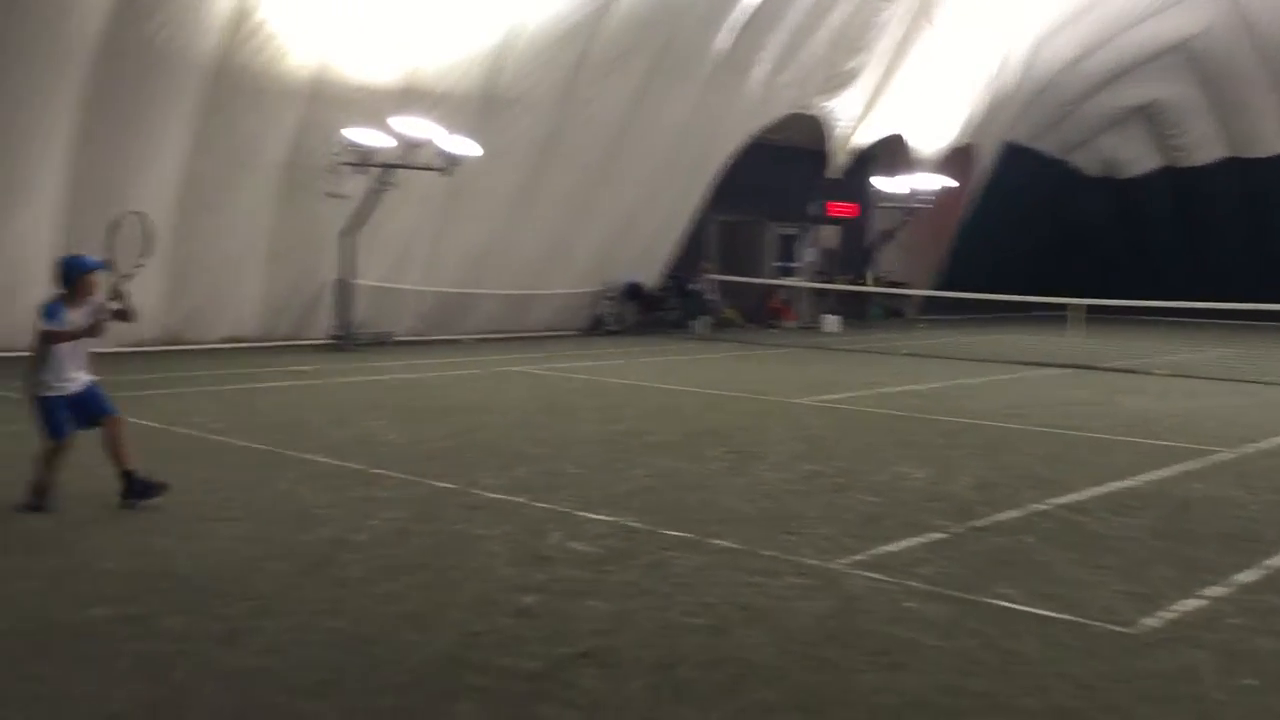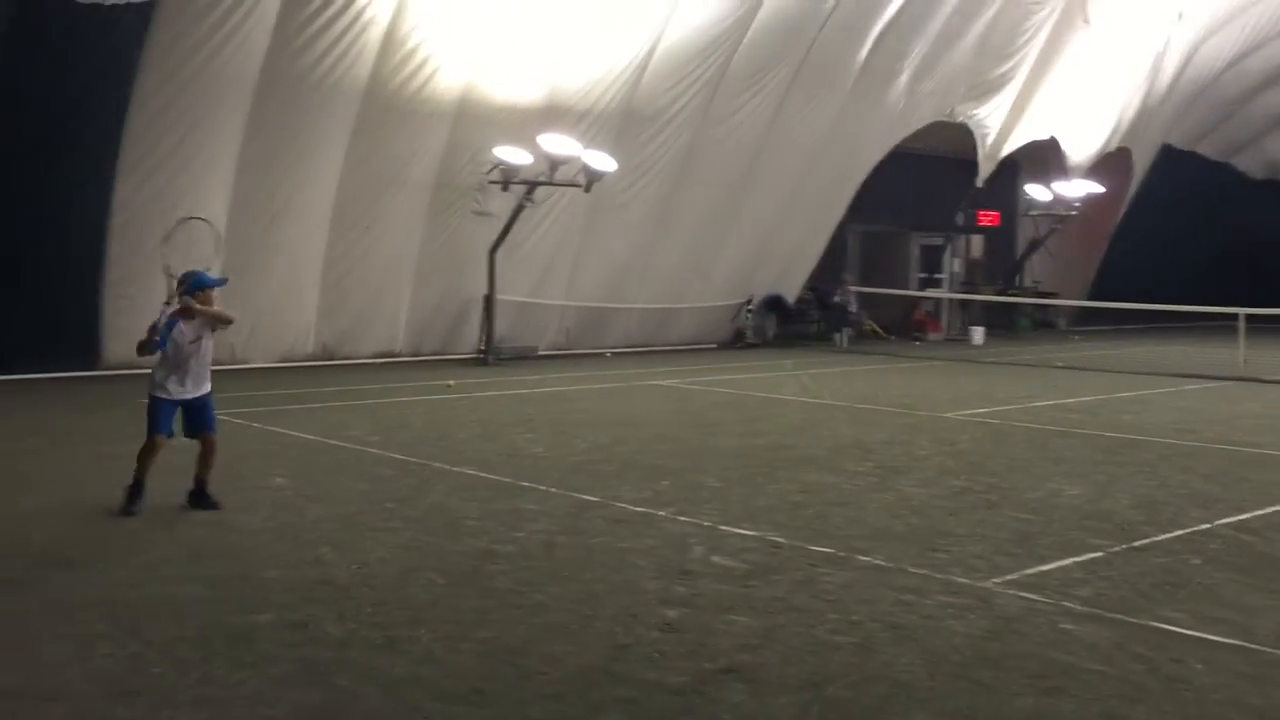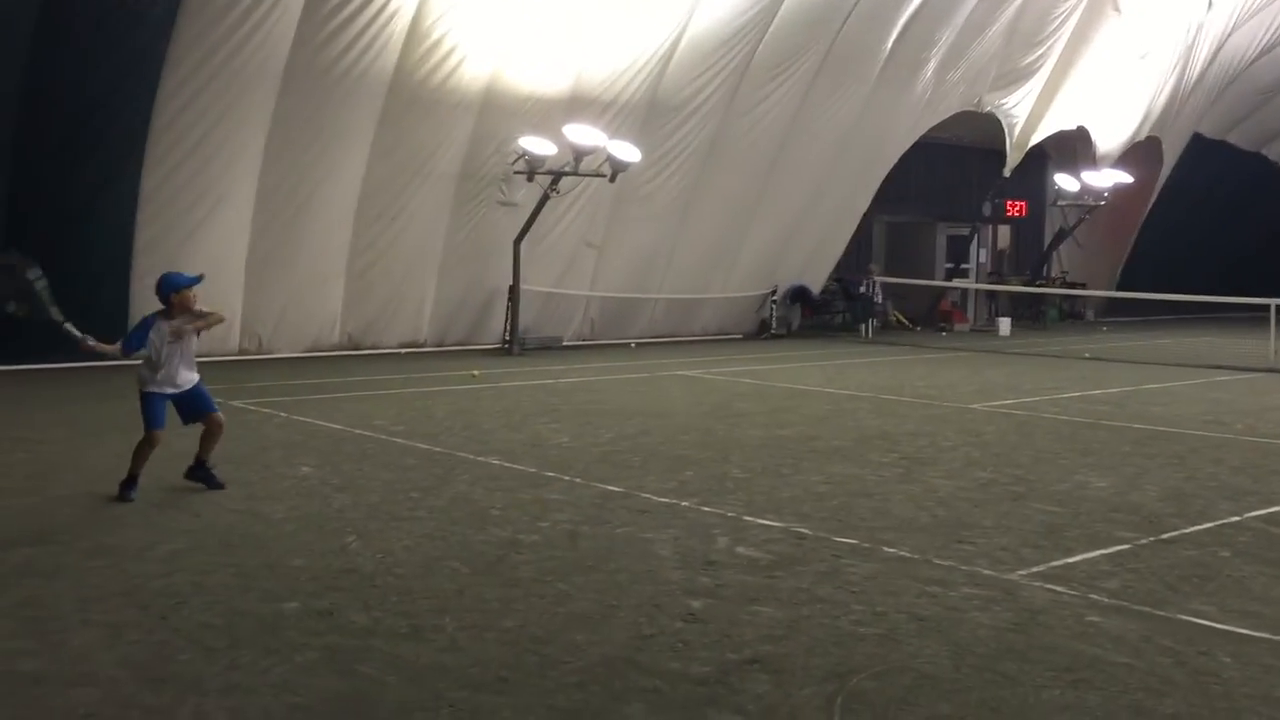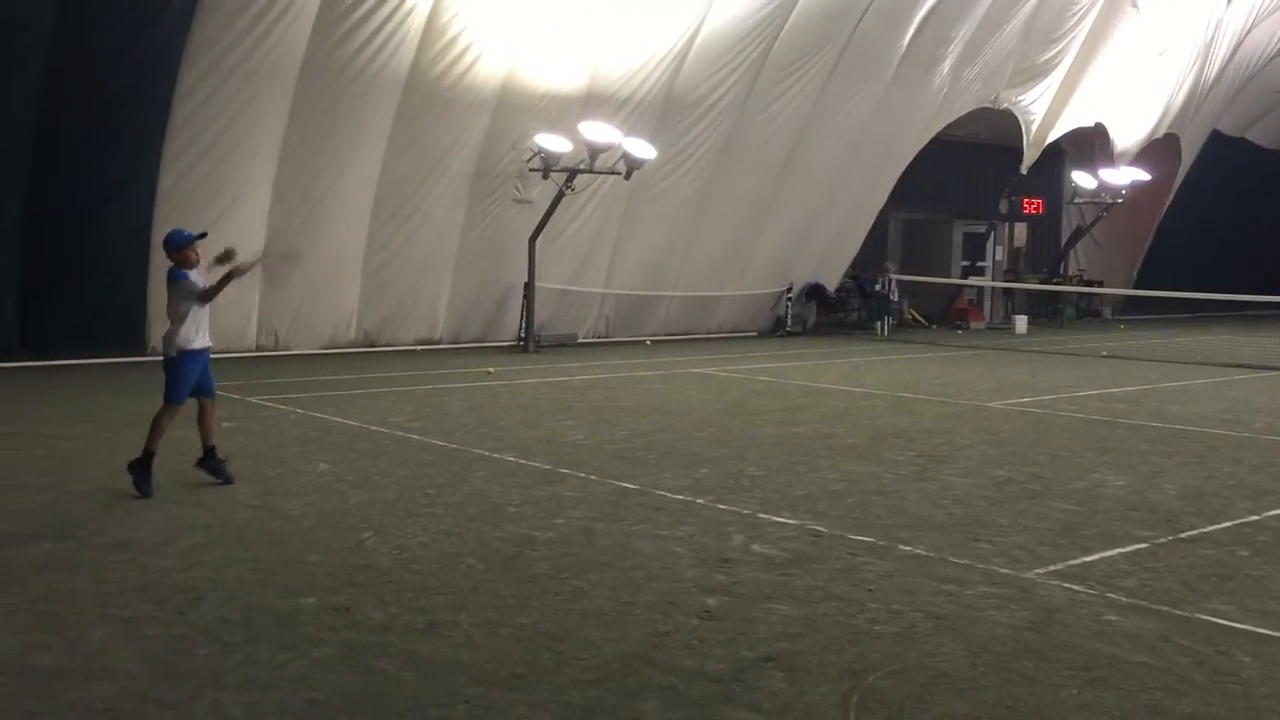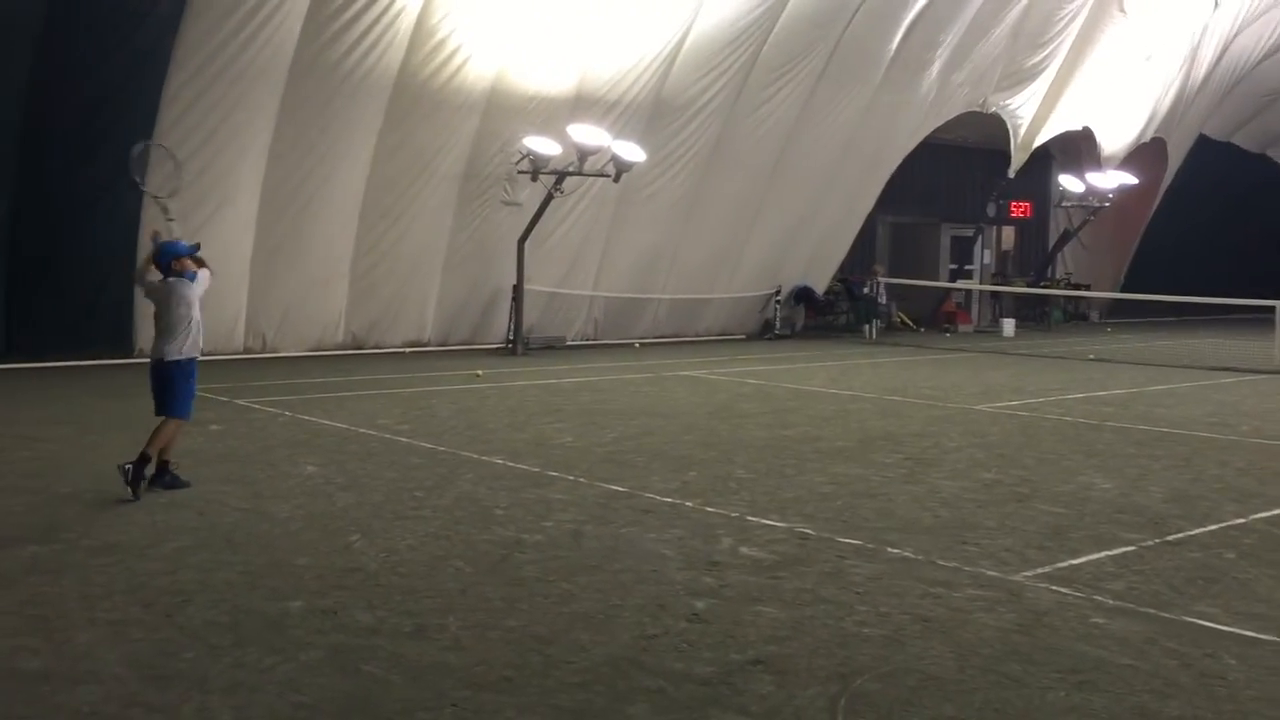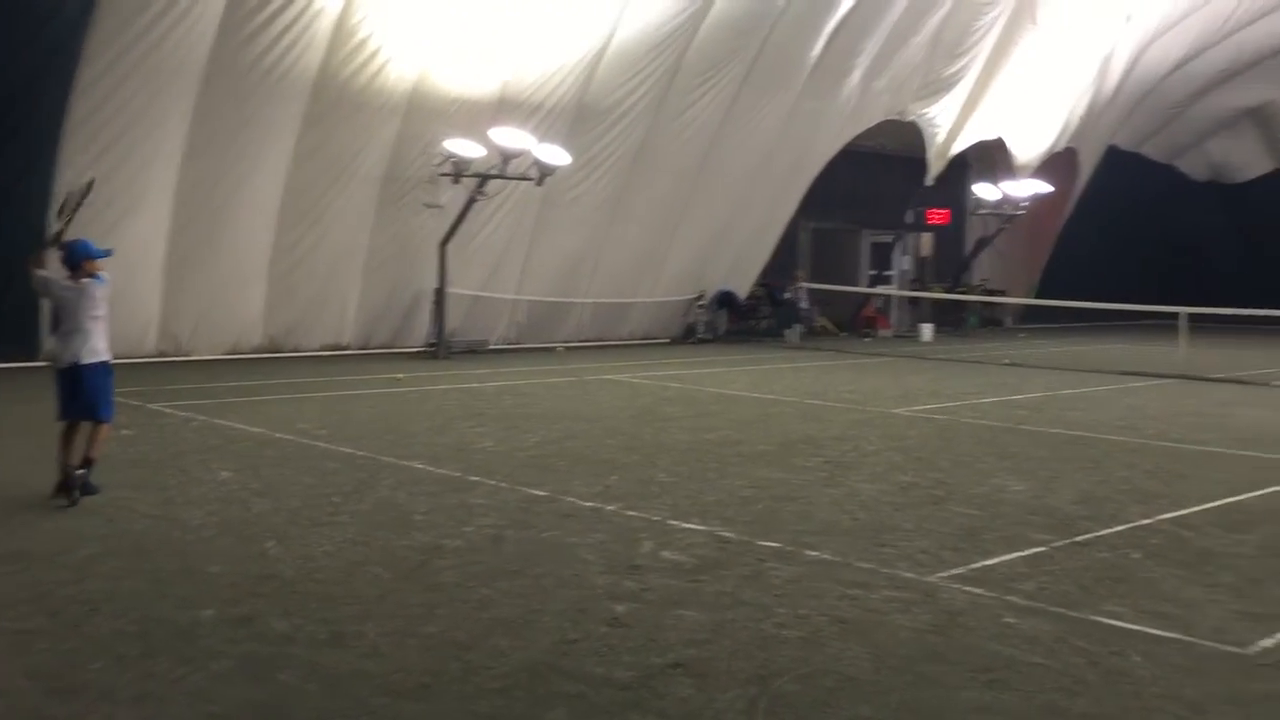
dt=0.3s
person 1, frame 1
left shoulder: (91, 304)
right shoulder: (54, 309)
left elbow: (129, 317)
right elbow: (46, 338)
left wrist: (122, 301)
right wrist: (83, 333)
left hip: (80, 381)
right hip: (51, 387)
left knee: (114, 424)
right knee: (62, 442)
left ankle: (130, 481)
right ankle: (40, 491)
person 1, frame 2
left shoulder: (208, 316)
right shoulder: (171, 323)
left elbow: (230, 319)
right elbow: (143, 351)
left wrist: (197, 308)
right wrist: (150, 339)
left hip: (199, 390)
right hip: (166, 391)
left knee: (210, 441)
right knee: (156, 442)
left ankle: (200, 492)
right ankle: (136, 489)
person 1, frame 3
left shoulder: (192, 316)
right shoulder: (149, 325)
left elbow: (218, 317)
right elbow: (121, 351)
left wrist: (194, 327)
right wrist: (96, 346)
left hip: (187, 382)
right hip: (154, 387)
left knee: (216, 422)
right knee: (153, 437)
left ankle: (199, 467)
right ankle: (130, 481)
person 1, frame 4
left shoulder: (193, 270)
right shoulder: (178, 276)
right elbow: (204, 297)
left wrist: (222, 259)
right wrist: (229, 276)
left hip: (199, 347)
right hip: (182, 350)
left knee: (207, 401)
right knee: (173, 406)
left ankle: (210, 456)
person 1, frame 5
left shoulder: (156, 287)
right shoulder: (190, 283)
left elbow: (140, 276)
right elbow: (206, 269)
left wrist: (156, 250)
right wrist: (192, 257)
left hip: (161, 359)
right hip: (181, 360)
left knee: (172, 417)
right knee: (176, 418)
left ankle: (163, 471)
right ankle: (138, 466)
person 1, frame 6
left shoulder: (57, 287)
right shoulder: (99, 284)
left elbow: (36, 268)
right elbow: (95, 274)
left wrist: (55, 242)
right wrist: (68, 246)
left hip: (65, 363)
right hip: (93, 362)
left knee: (72, 421)
right knee: (101, 421)
left ankle: (67, 476)
right ankle: (81, 472)
